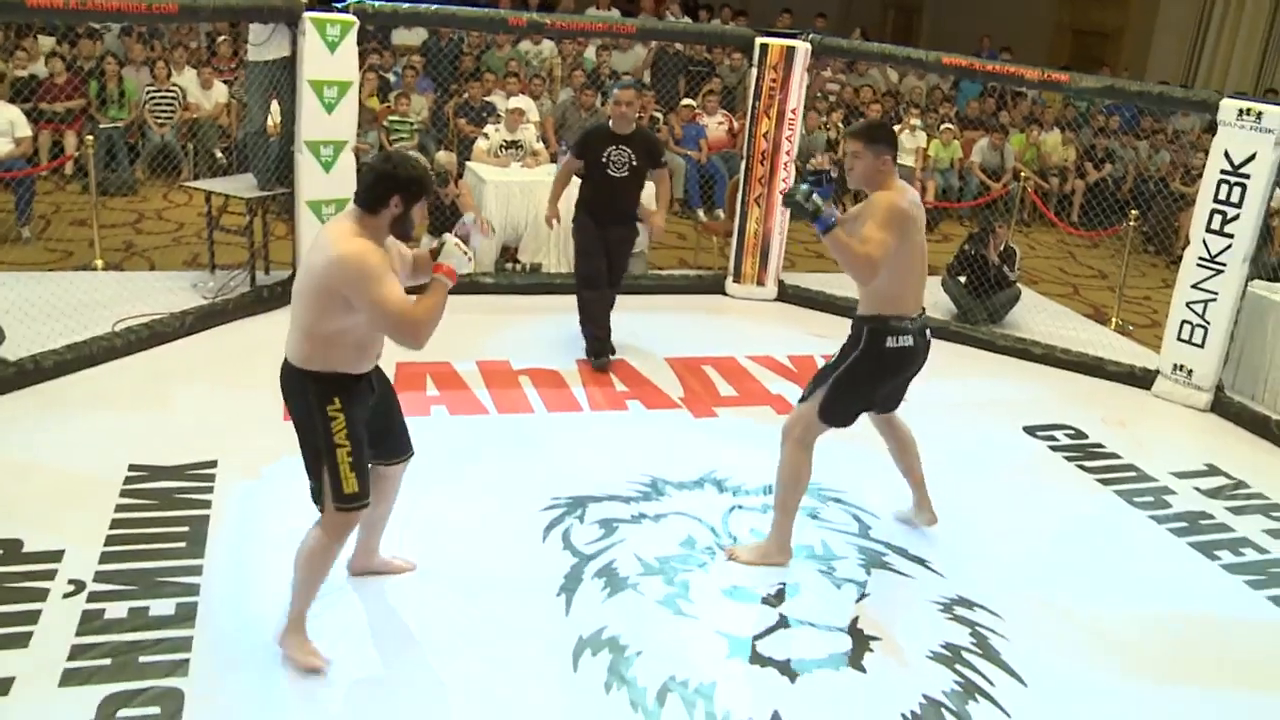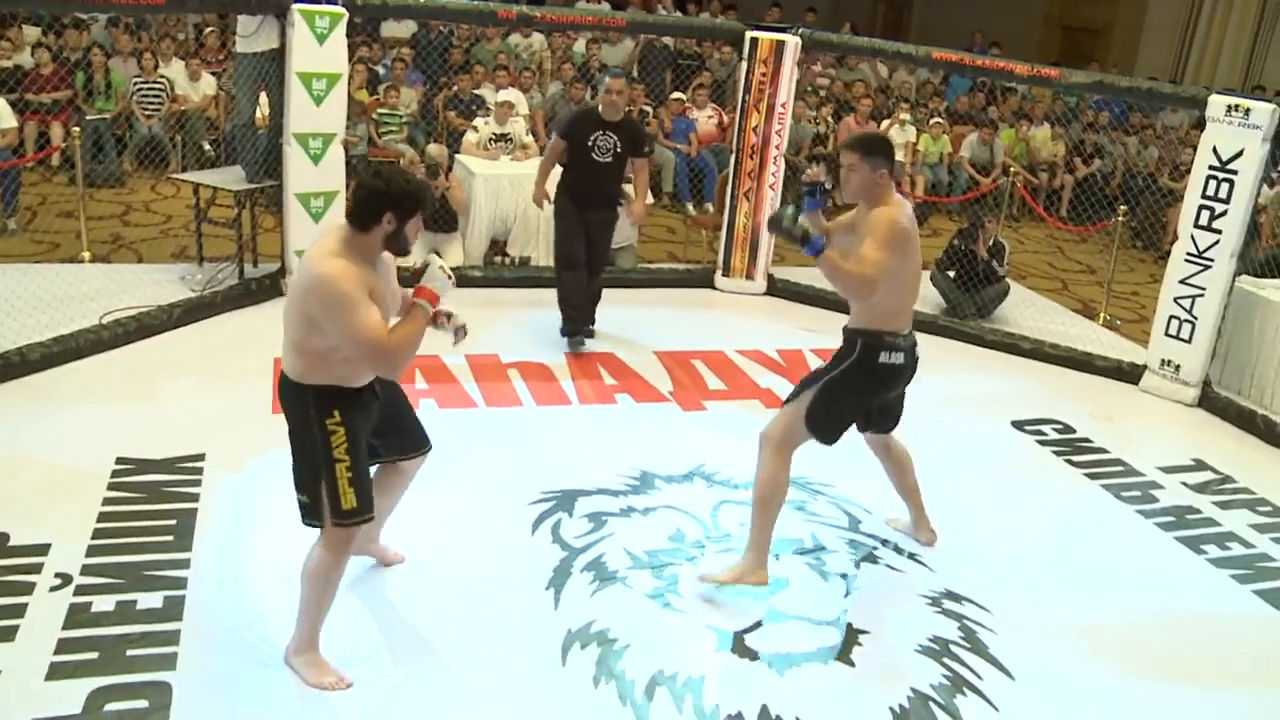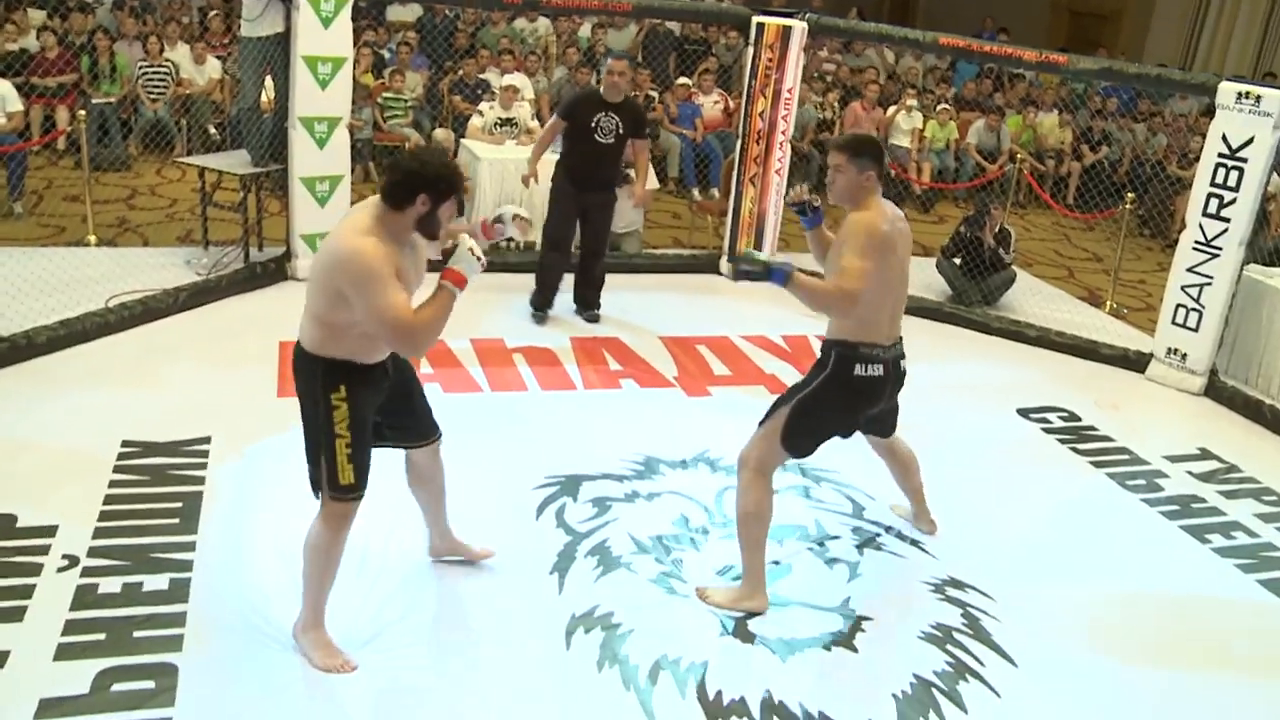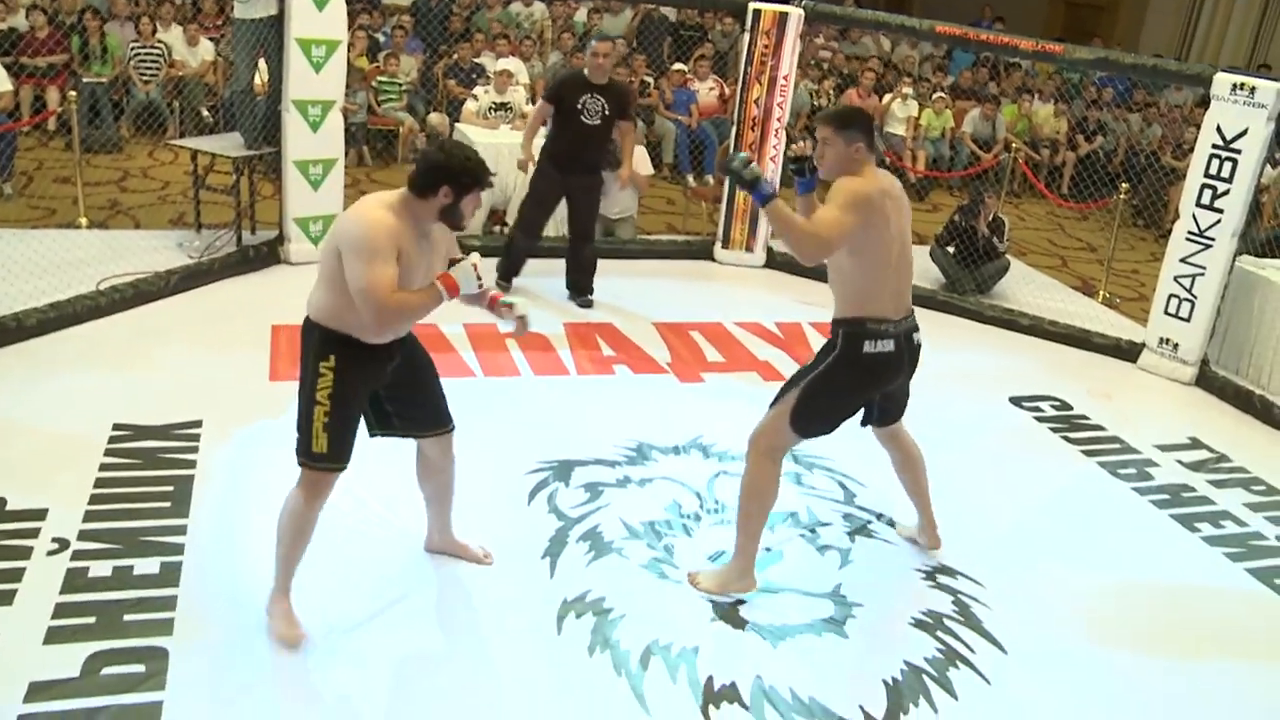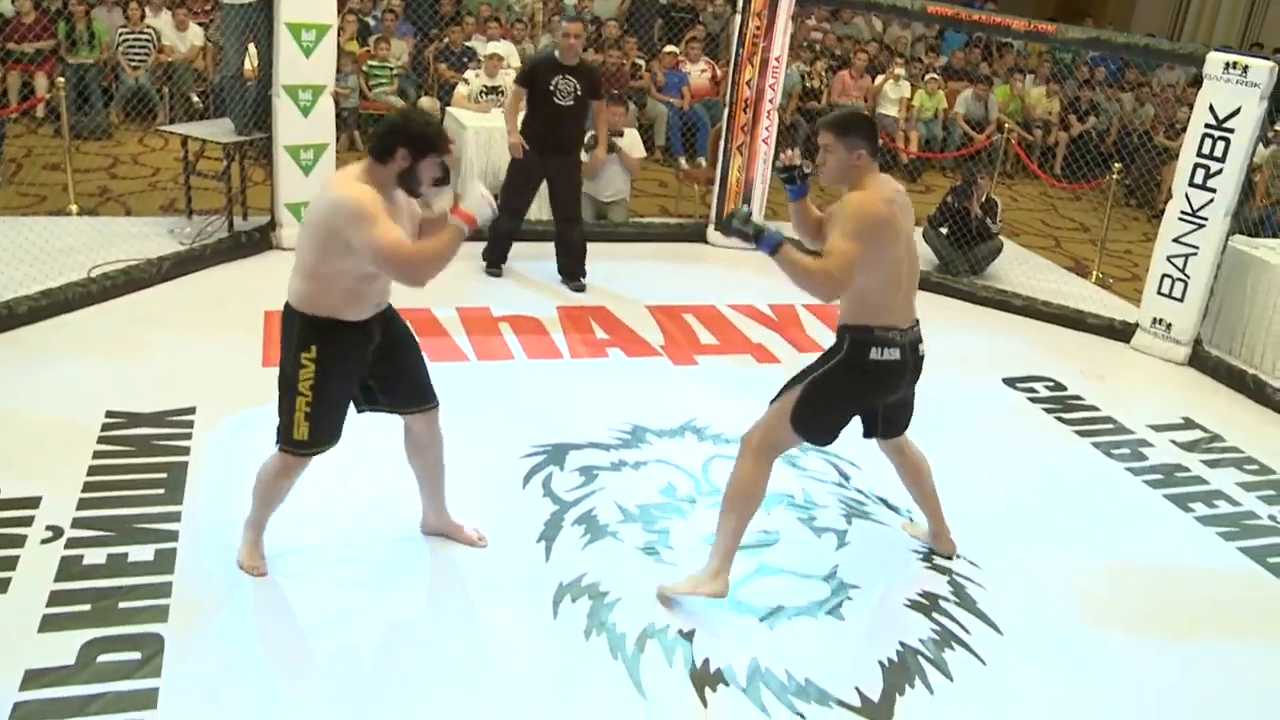
dt=0.2s
person 1, frame 1
left shoulder: (373, 232)
right shoulder: (352, 255)
left elbow: (410, 268)
right elbow: (412, 332)
left wrist: (452, 245)
right wrist: (446, 270)
left hip: (359, 372)
right hip: (321, 387)
left knee: (392, 462)
right knee: (341, 513)
left ankle: (366, 554)
right ankle: (295, 629)
person 1, frame 2
left shoulder: (369, 243)
right shoulder: (332, 277)
left elbow: (389, 295)
right elbow: (392, 361)
left wrist: (436, 313)
right wrist: (429, 297)
left hip: (363, 382)
right hip: (322, 401)
left knee: (411, 454)
right knee: (339, 529)
left ankle: (370, 539)
right ankle: (303, 646)
person 1, frame 3
left shoulder: (407, 224)
right shoulder: (359, 252)
left elbow: (440, 247)
right elbow: (413, 337)
right wrist: (458, 275)
left hip: (381, 360)
right hip: (332, 373)
left knee: (426, 445)
right knee: (340, 503)
left ankle: (443, 540)
right ankle: (309, 625)
person 1, frame 4
left shoulder: (436, 225)
right shoulder: (372, 224)
left elbow: (454, 272)
right elbow: (382, 316)
left wrist: (494, 301)
right wrist: (449, 283)
left hip: (394, 345)
right hip: (337, 350)
left knee: (438, 439)
right knee: (319, 478)
left ankle: (440, 534)
right ankle: (281, 592)
person 1, frame 5
left shoulder: (387, 179)
right shoulder: (350, 200)
left elbow: (415, 226)
right elbow: (414, 269)
left wrist: (446, 215)
right wrist: (466, 218)
left hip: (374, 318)
right hip: (319, 331)
left knee: (424, 415)
right knee: (297, 454)
left ankle: (436, 515)
right ankle: (253, 531)
person 2, frame 1
left shoulder: (889, 203)
right shoulder: (888, 196)
left elbow: (865, 270)
right elbow: (843, 232)
left wrist: (821, 218)
right wrist: (821, 198)
left hip: (879, 339)
right hip: (906, 338)
left knee: (797, 431)
right knee: (886, 418)
left ankle: (777, 545)
right ankle: (922, 507)
person 2, frame 2
left shoulder: (887, 219)
right shoulder: (889, 208)
left elbow: (862, 288)
right elbow: (829, 237)
left wrist: (815, 242)
right wrist: (813, 203)
left hip: (869, 355)
right hip: (896, 354)
left knee: (776, 440)
right knee: (879, 438)
left ankle: (753, 565)
right ankle: (920, 524)
person 2, frame 3
left shoulder: (866, 224)
right shoulder: (891, 218)
left elbow: (843, 300)
right elbow: (834, 261)
left wrist: (779, 274)
right wrist: (812, 223)
left hip: (847, 368)
right hip: (887, 364)
left knee: (754, 462)
right knee: (885, 440)
left ankle: (752, 588)
right ankle: (921, 514)
person 2, frame 4
left shoulder: (856, 190)
right shoulder: (886, 186)
left elbow: (810, 247)
right elbow: (818, 231)
left wrist: (763, 192)
right wrist: (804, 184)
left hip: (859, 345)
right hip: (899, 341)
left knee: (764, 444)
right knee: (892, 432)
left ankle: (739, 573)
right ankle: (928, 530)
person 2, frame 5
left shoulder: (863, 205)
right shoulder: (890, 190)
left elbow: (828, 285)
right elbow: (822, 237)
left wrist: (769, 241)
right wrist: (799, 191)
left hip: (863, 354)
right hip: (903, 350)
left knee: (758, 444)
right knee: (895, 442)
left ankle: (713, 576)
right ankle: (939, 533)
person 3, frame 1
left shoulder: (649, 142)
right shoulder: (592, 136)
left elbow: (662, 179)
right elbow: (567, 168)
left wrist: (660, 213)
right wrist: (552, 204)
left hip: (623, 224)
right hip: (589, 220)
left knee: (610, 282)
right knee: (591, 282)
left ankle: (598, 334)
right ankle: (598, 347)
person 3, frame 2
left shoulder: (634, 131)
right shoulder: (580, 119)
left elbow: (640, 168)
right elbow: (554, 149)
left wrist: (639, 201)
right wrist: (540, 184)
left hip: (604, 208)
right hip: (570, 202)
left knee: (595, 266)
right knee: (569, 262)
left ankle: (585, 319)
right ankle: (572, 327)
person 3, frame 3
left shoulder: (635, 112)
right shoulder: (580, 100)
left elbow: (641, 150)
right elbow: (552, 129)
left wrist: (640, 183)
right wrist: (533, 163)
left hip: (603, 190)
right hip: (567, 182)
left knee: (595, 249)
right knee: (556, 241)
left ankle: (587, 303)
right ankle: (541, 301)
person 3, frame 4
left shoulder: (620, 94)
right shoulder: (565, 84)
left elbow: (627, 131)
right elbow: (540, 114)
left wrist: (626, 165)
right wrist: (526, 148)
left hip: (590, 174)
right hip: (552, 167)
left knee: (584, 233)
right knee: (530, 221)
left ankle: (580, 288)
right ankle: (505, 274)
person 3, frame 5
left shoulder: (591, 74)
right shoulder: (537, 66)
left elbow: (599, 111)
right elbow: (516, 98)
left wrist: (602, 144)
right wrist: (513, 131)
left hip: (568, 155)
right hip: (531, 150)
left knee: (570, 215)
right knee: (512, 205)
left ankle: (572, 272)
right ankle: (494, 258)
